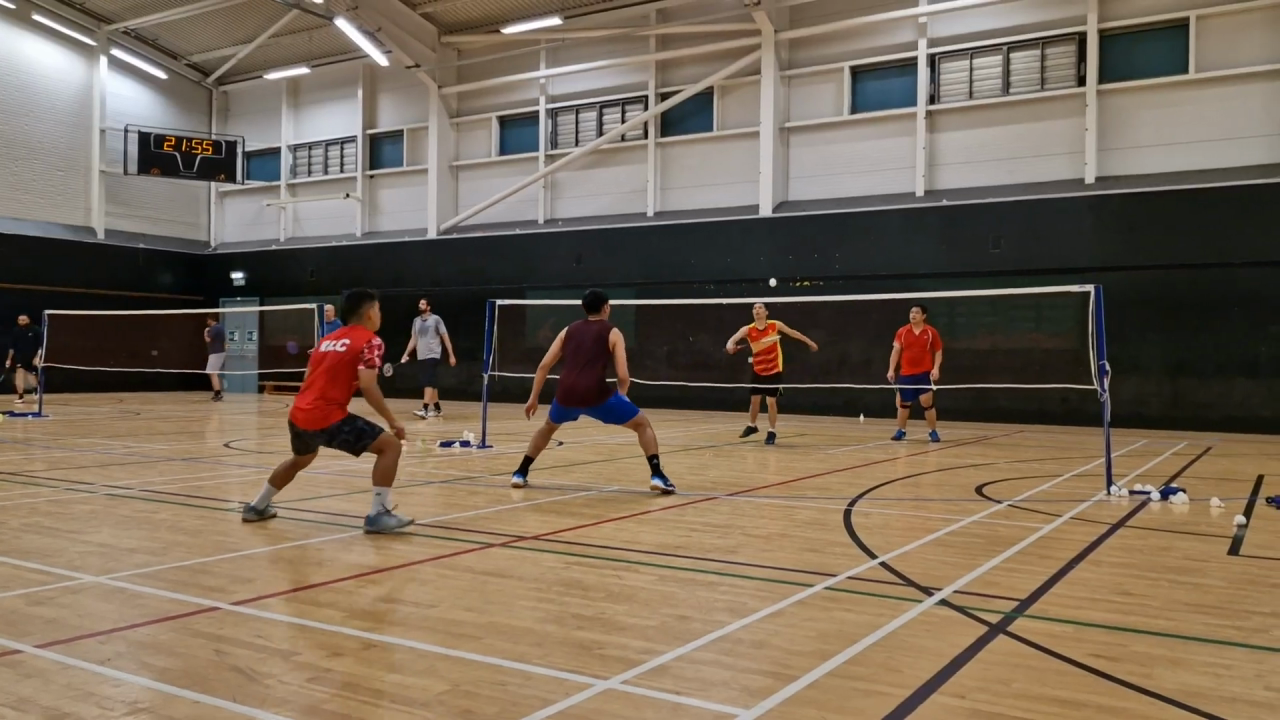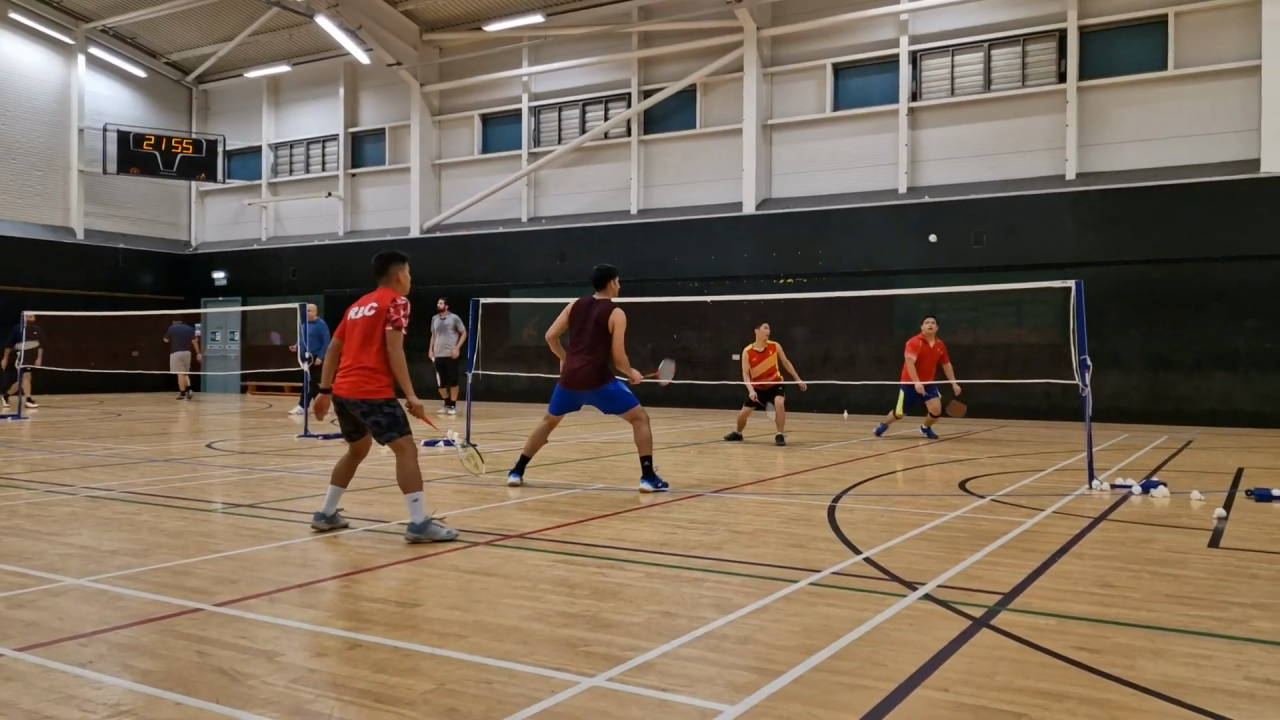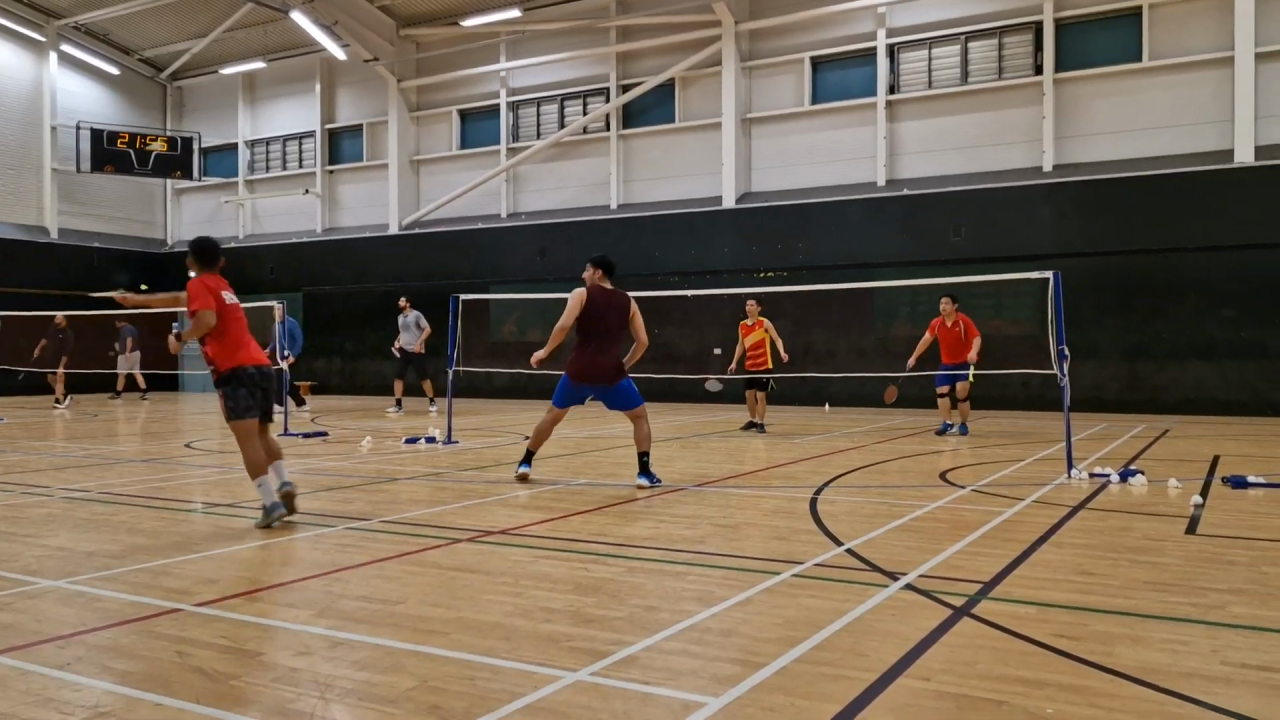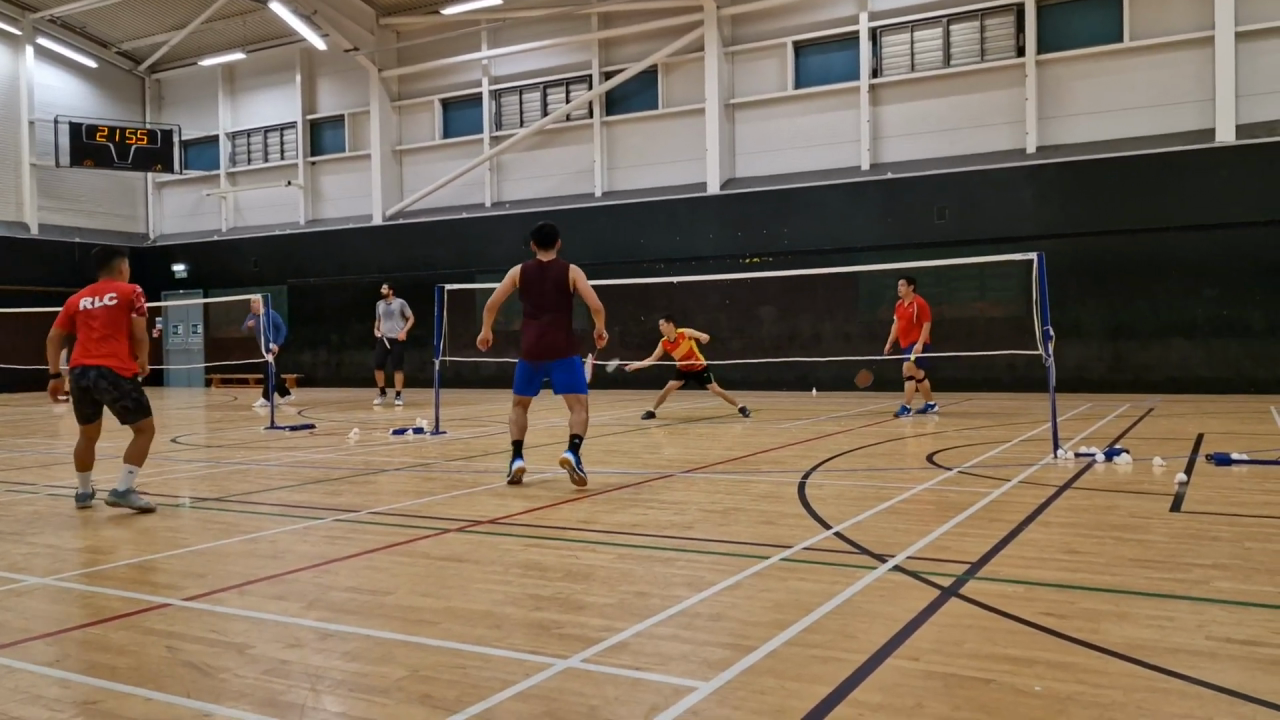
dt=1s
person 1, frame 1
left shoulder: (329, 339)
right shoulder: (370, 342)
right elbow: (369, 387)
right wrist: (393, 422)
left hip: (300, 415)
right hip: (327, 419)
left knee: (299, 461)
right knee: (390, 446)
left ankle: (256, 507)
right ankle: (378, 514)
person 1, frame 2
left shoulder: (357, 305)
right shoulder: (396, 302)
left elbow: (333, 351)
right elbow: (394, 351)
left wrist: (324, 391)
right wrist: (412, 395)
left hip: (345, 390)
right hip: (373, 392)
left knee: (357, 449)
right knee: (406, 450)
left ankle: (326, 513)
right ankle: (419, 522)
person 1, frame 3
left shoulder: (199, 285)
right shoulder: (218, 284)
left elbow: (206, 320)
right elbow: (179, 299)
left wrist: (180, 338)
right wrist: (138, 301)
left hip: (236, 370)
right hip: (260, 366)
left knee: (247, 440)
right knee: (261, 435)
left ankle: (271, 505)
right ankle: (284, 485)
person 1, frame 4
left shoulder: (77, 299)
right shoulder: (131, 292)
left elbow: (53, 339)
right elbow: (140, 337)
left wrist: (55, 376)
right wrist: (142, 364)
left hip: (80, 373)
right hip: (114, 373)
left knee: (88, 435)
right knee: (145, 429)
left ankle: (83, 493)
right ankle: (123, 490)
person 2, frame 1
left shoulder: (569, 331)
right shoulder: (613, 333)
left elbow: (544, 365)
right elbow: (623, 375)
left wrist: (534, 398)
right wrist: (622, 393)
left hip: (566, 394)
right hip: (596, 394)
left knee: (548, 427)
right knee: (642, 424)
left ankle: (521, 473)
right ankle: (658, 476)
person 2, frame 2
left shoulder: (575, 305)
right shoulder: (616, 313)
left elbow: (550, 336)
right elbow: (618, 357)
right wrist: (631, 373)
left hip: (569, 378)
right hip: (598, 380)
left knee: (548, 422)
right knee: (640, 418)
left ankle: (517, 471)
right ankle: (648, 477)
person 2, frame 3
left shoulder: (581, 294)
right shoulder: (627, 302)
left elbow: (564, 325)
right elbow: (643, 341)
left wrist: (544, 351)
right wrist: (626, 363)
left hip: (579, 372)
right hip: (612, 373)
left knee: (552, 415)
right knee: (640, 416)
left ankle: (525, 464)
right ankle: (644, 472)
person 2, frame 4
left shoulder: (519, 271)
right shoulder: (572, 271)
left elbow: (491, 305)
right elbow: (597, 307)
left wrist: (486, 331)
right wrist: (600, 330)
left hip: (531, 352)
right hip: (563, 352)
left knee: (519, 405)
right knee: (578, 408)
left ankle: (517, 458)
right ankle: (572, 452)
